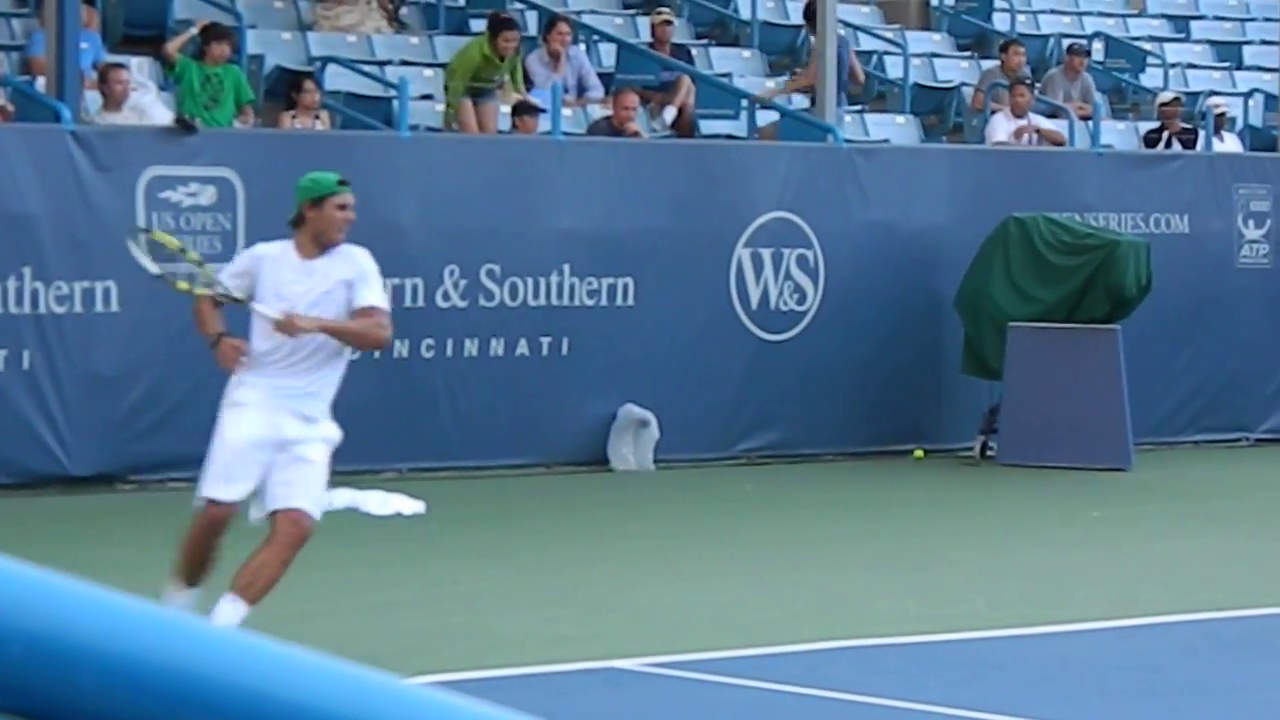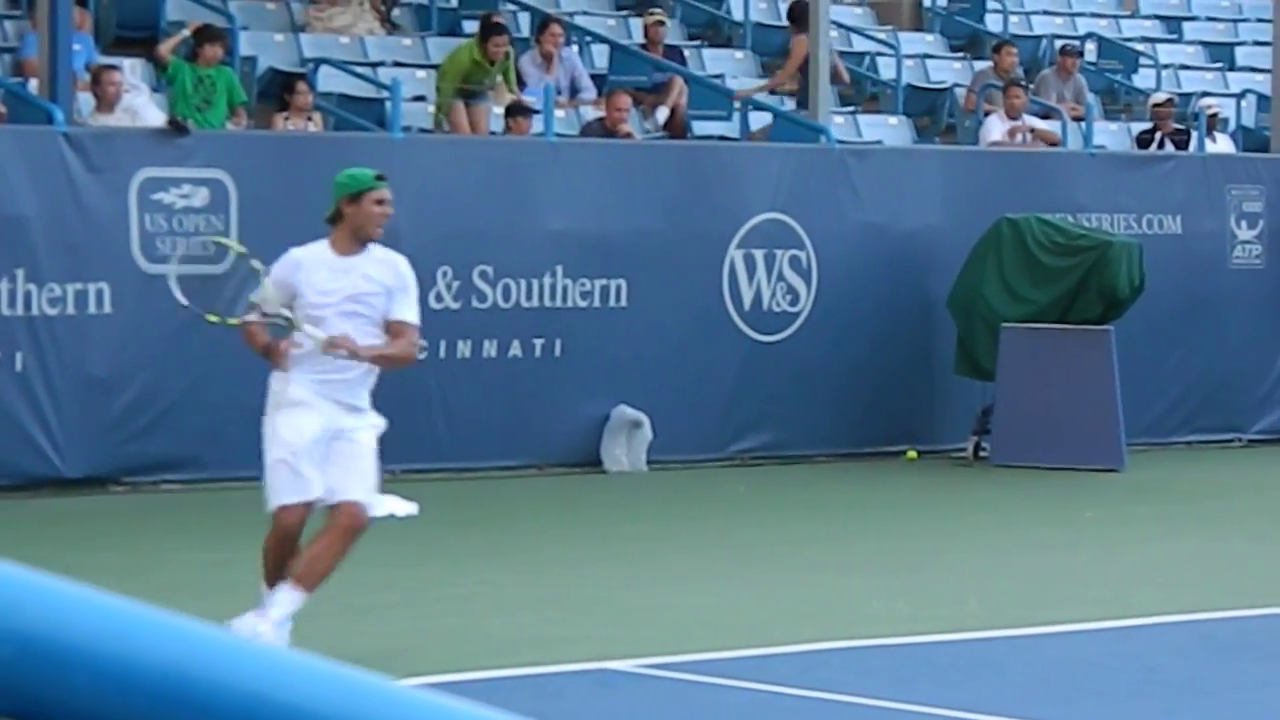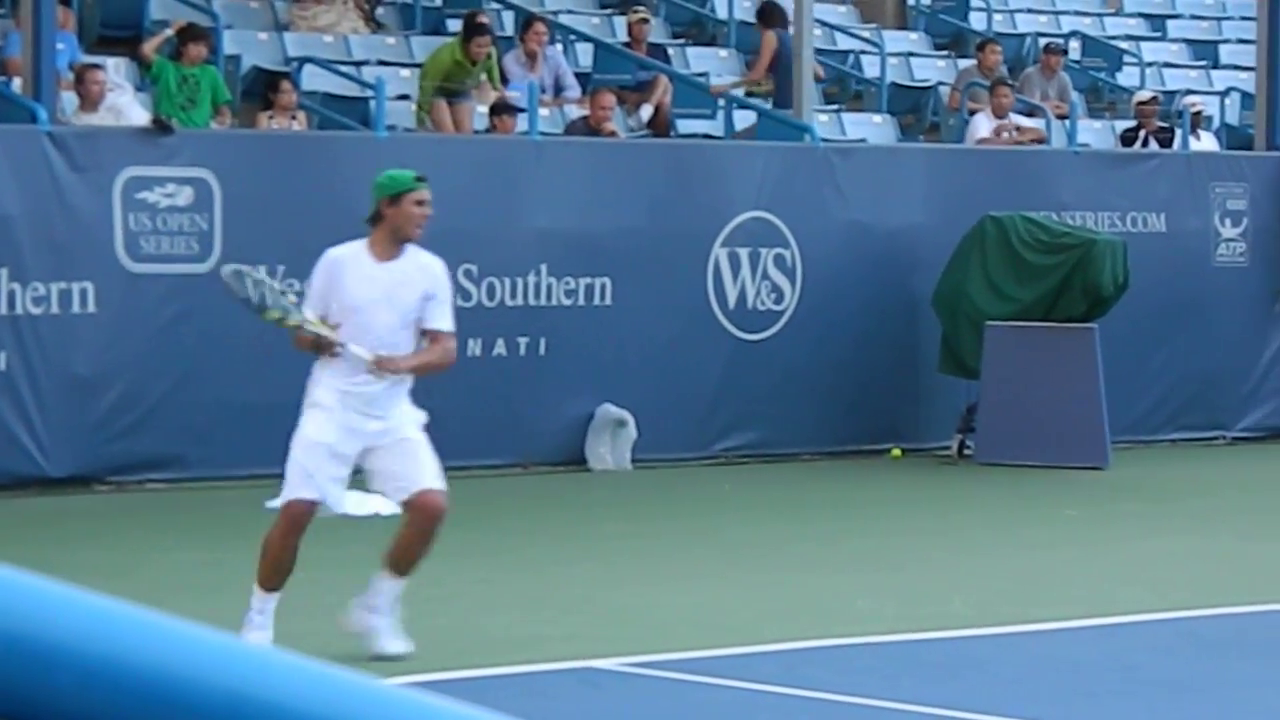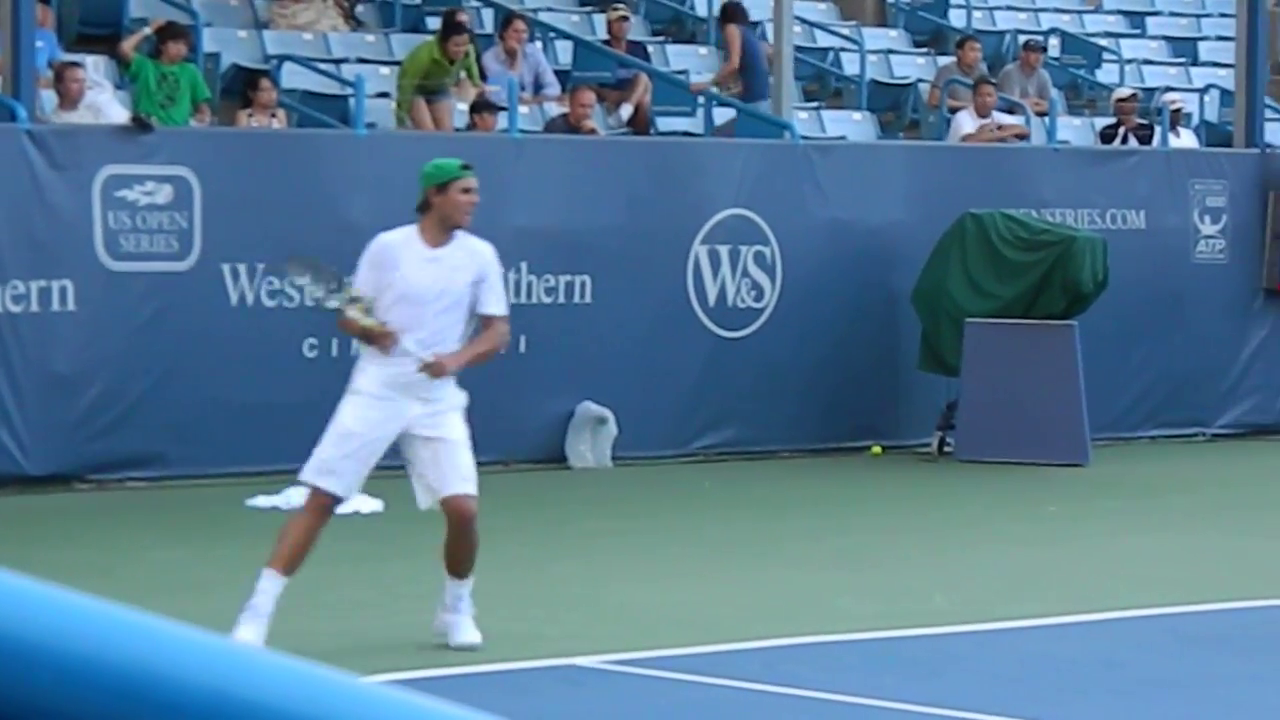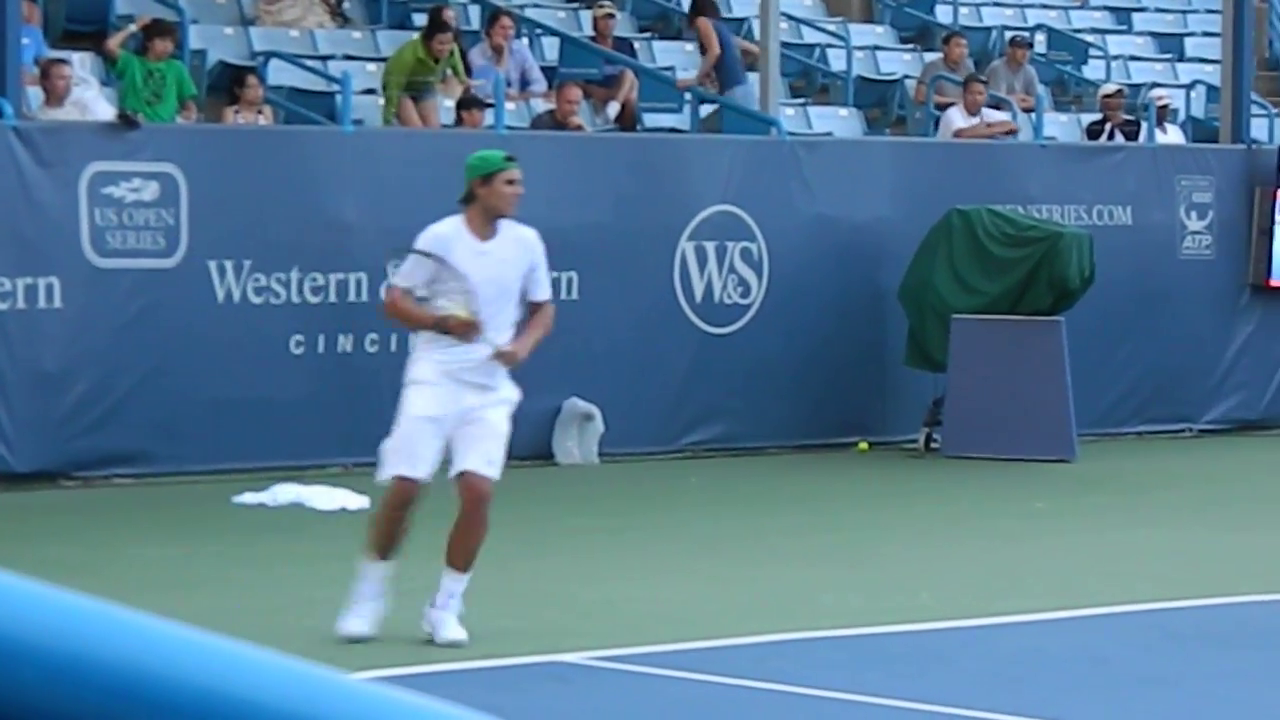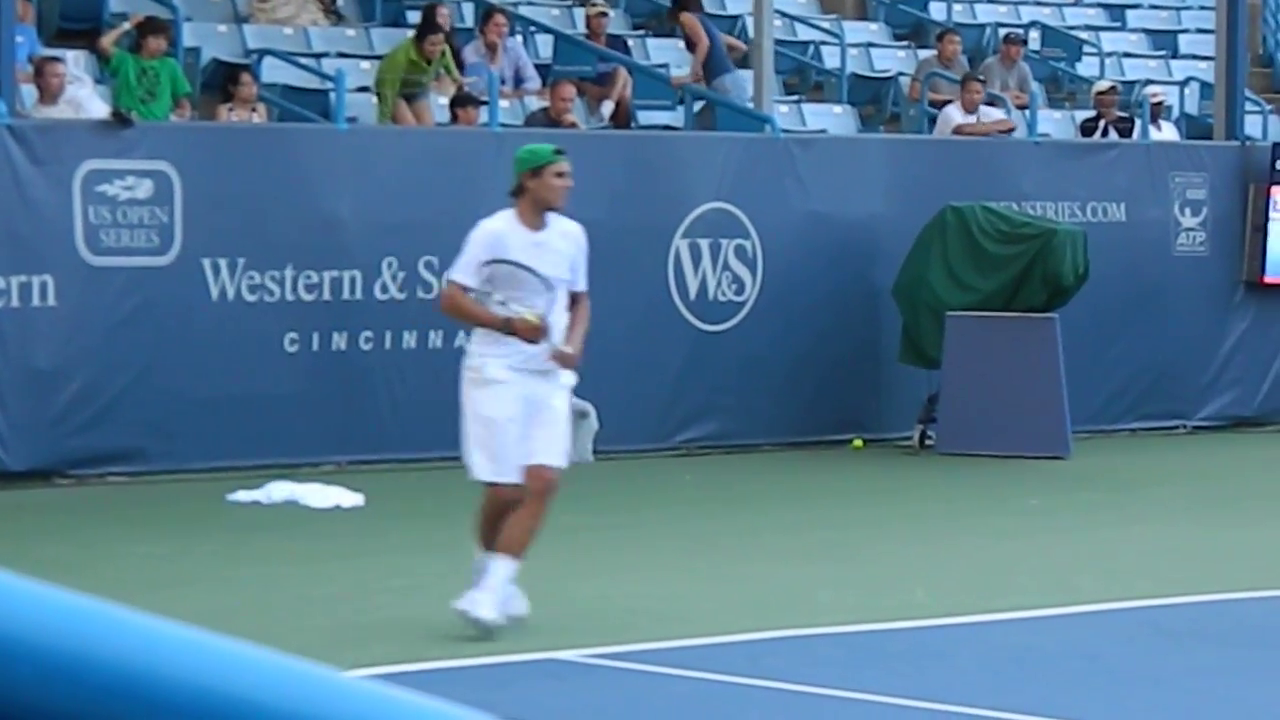
dt=0.1s
person 1, frame 1
left shoulder: (358, 264)
right shoulder: (262, 256)
left elbow: (380, 333)
right elbow: (206, 297)
left wrist: (321, 323)
right wrist: (219, 341)
left hip: (309, 422)
right hip: (253, 404)
left knee: (292, 529)
right knee: (215, 514)
left ankle: (219, 629)
right ankle: (177, 607)
person 1, frame 2
left shoulder: (395, 267)
right shoulder: (297, 260)
left elbow: (408, 346)
right elbow: (254, 321)
left wrist: (368, 352)
right wrist: (268, 347)
left hip: (354, 411)
right hip: (298, 401)
left knee: (350, 518)
right knee: (290, 516)
left ankle: (273, 621)
right ankle: (274, 610)
person 1, frame 3
left shoulder: (431, 270)
right shoulder: (337, 260)
left elbow: (445, 352)
right elbow: (306, 333)
left wrist: (406, 363)
right wrist: (319, 344)
left hip: (392, 416)
right hip: (331, 406)
left knee: (431, 506)
right knee: (295, 514)
left ankle: (377, 610)
right ankle: (258, 622)
person 1, frame 4
left shoulder: (481, 256)
right shoulder: (385, 247)
left elbow: (497, 333)
right elbow: (348, 313)
left wrist: (456, 360)
right wrist: (367, 333)
left hip: (436, 401)
right hip: (372, 392)
left knee: (463, 510)
right knee: (320, 501)
left ankle: (456, 609)
right ankle: (259, 611)
person 1, frame 5
left shoulder: (527, 243)
right shoulder: (438, 236)
left elbow: (542, 309)
right elbow: (394, 300)
left wrist: (523, 346)
right wrist: (441, 323)
left hip: (491, 388)
right hip: (433, 379)
left knee: (476, 491)
right knee: (403, 489)
left ankle: (445, 608)
right ankle: (368, 593)
person 1, frame 6
left shoulder: (573, 236)
right shoulder: (492, 230)
left elbow: (579, 299)
right elbow: (451, 297)
left wrist: (574, 342)
right wrist: (509, 326)
left hip: (545, 377)
right hip: (494, 374)
left knee: (542, 481)
right knee: (502, 488)
left ankle: (491, 592)
right ankle: (493, 578)
